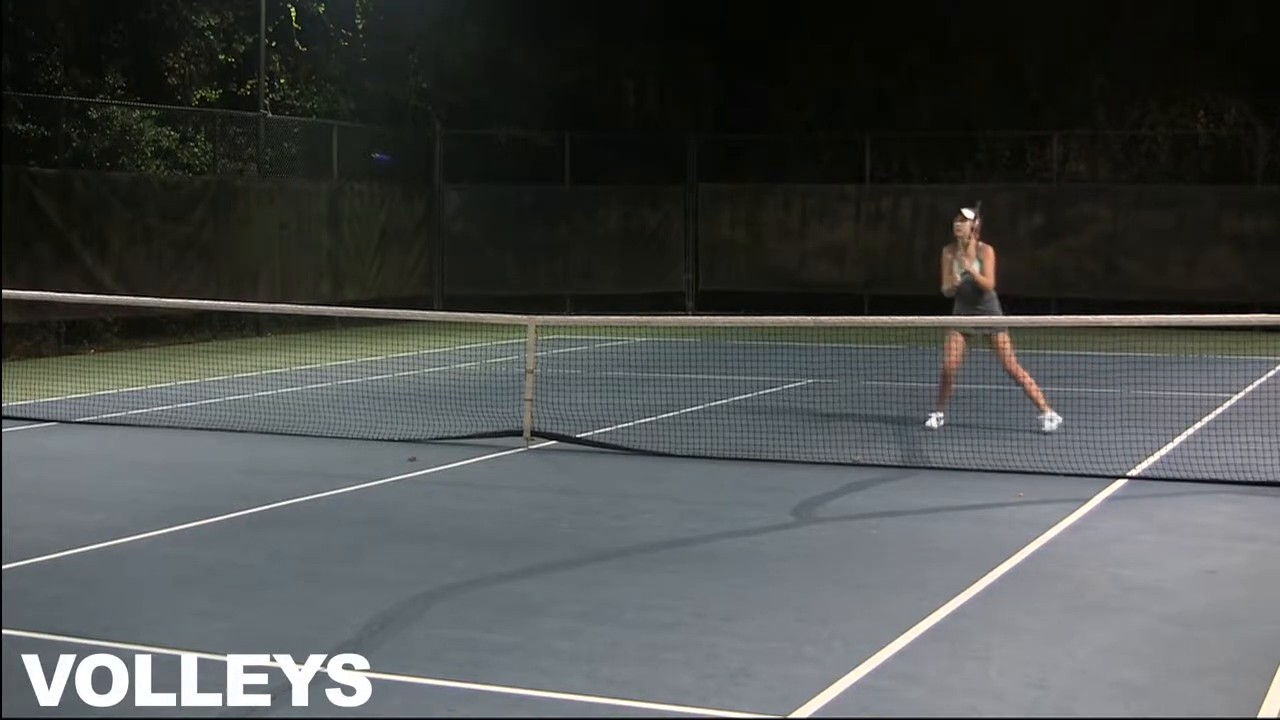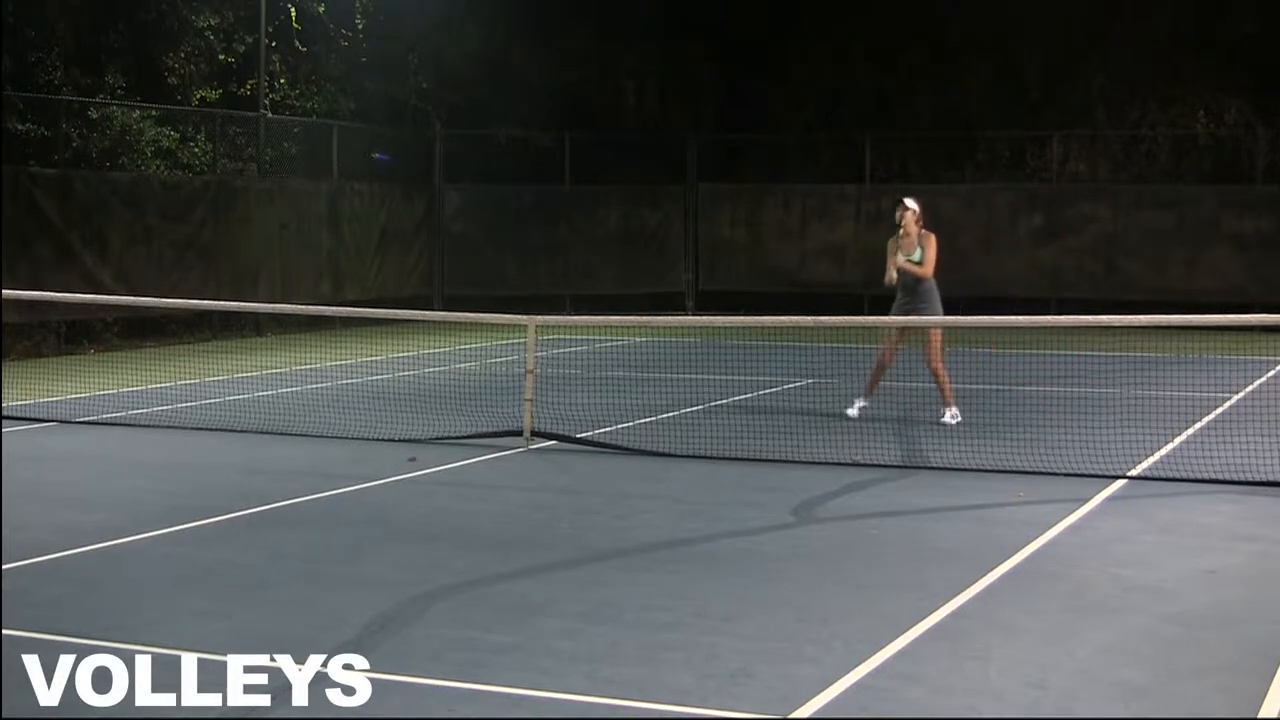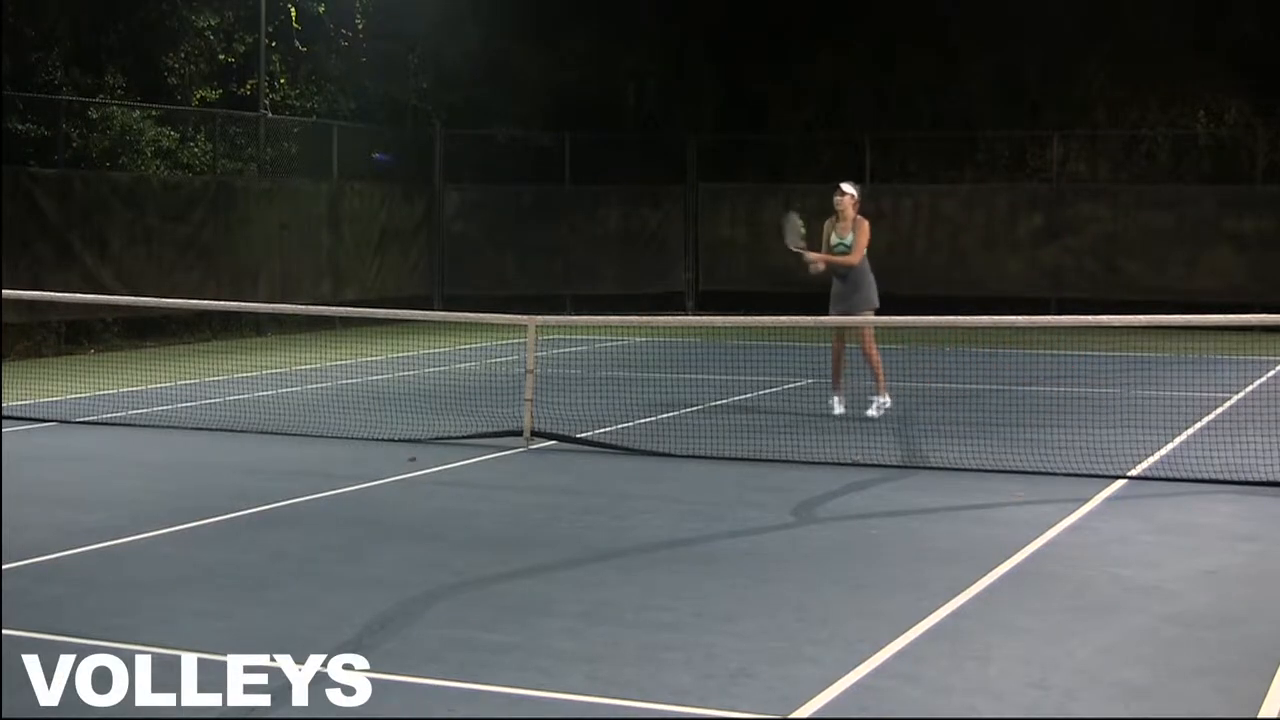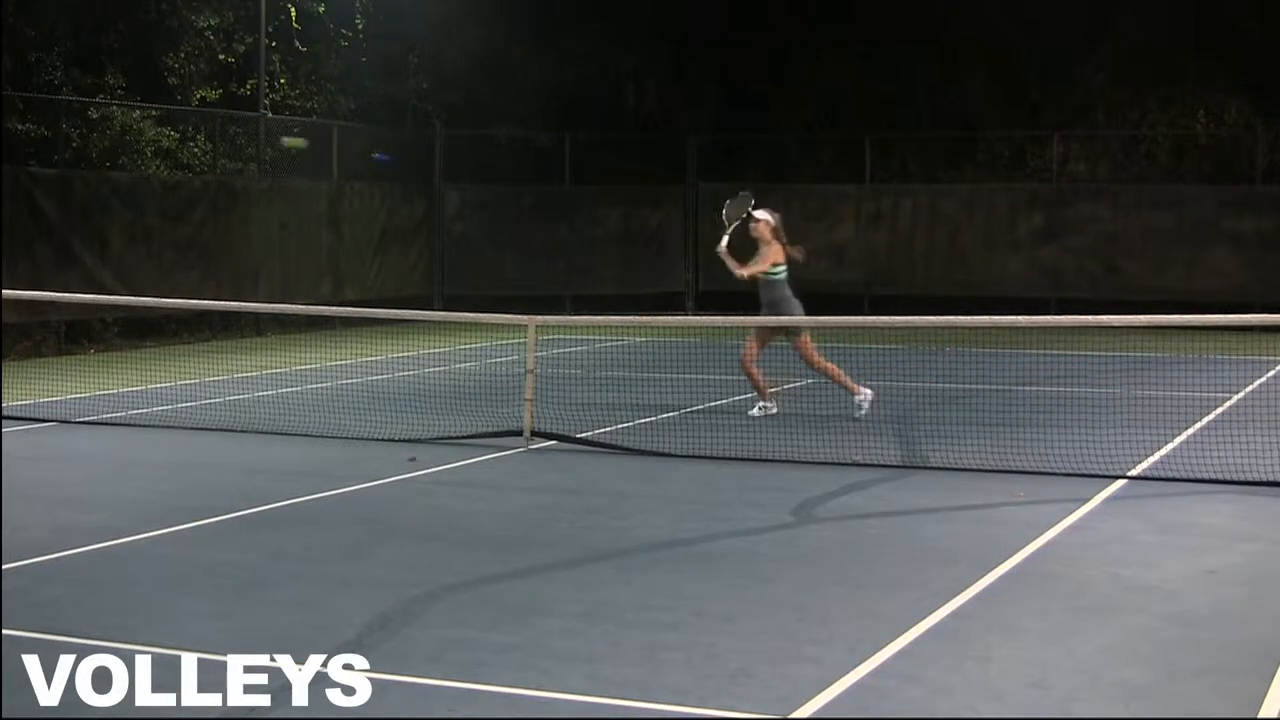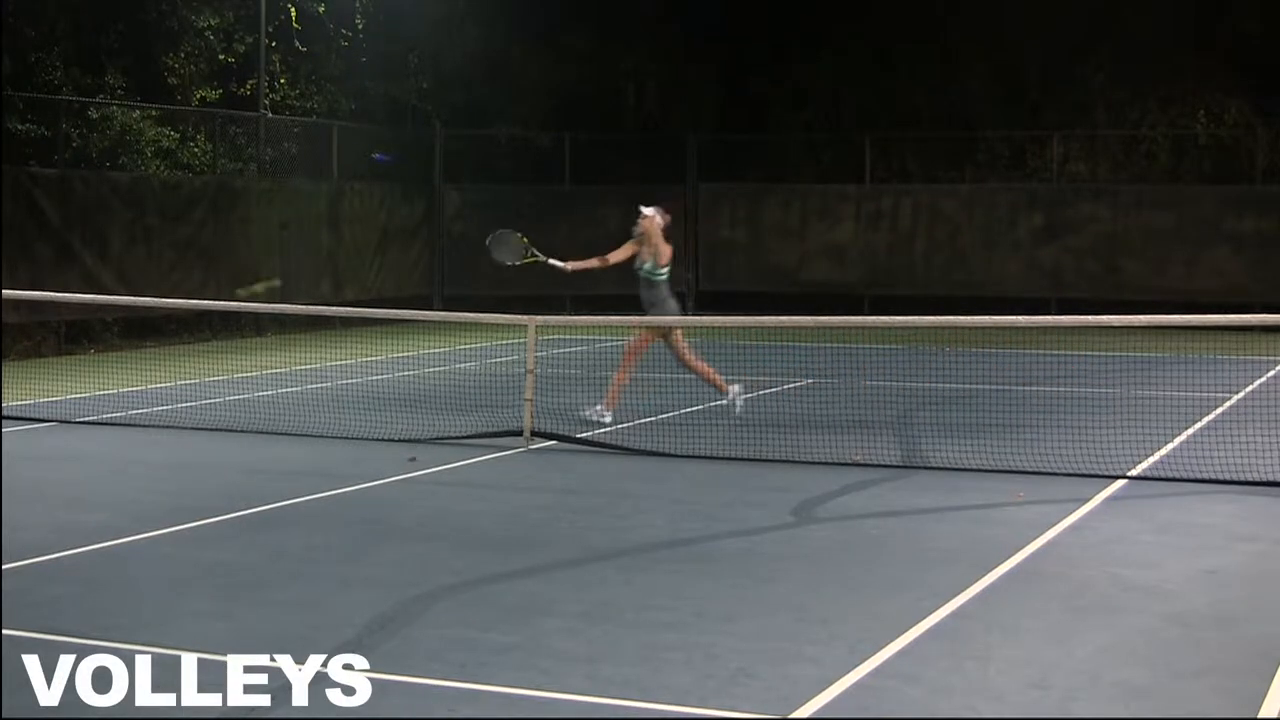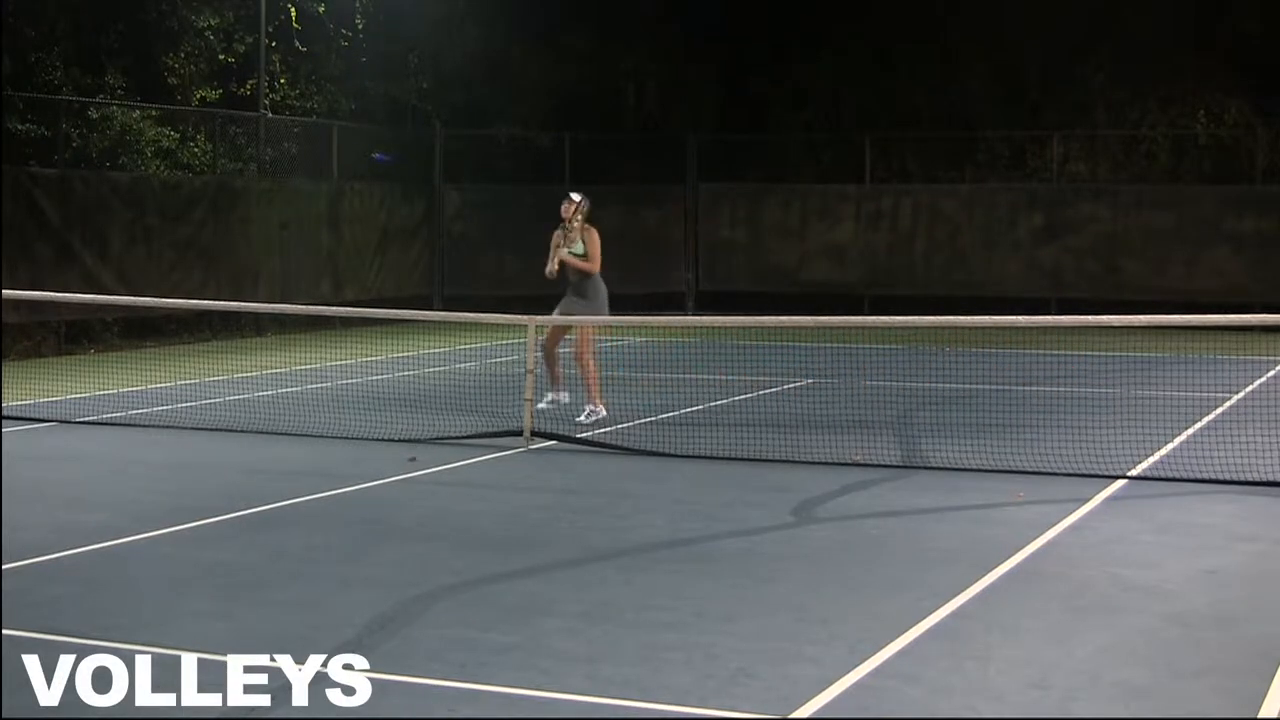
dt=0.4s
person 1, frame 1
left shoulder: (985, 250)
right shoulder: (948, 251)
left elbow: (989, 285)
right elbow: (946, 291)
left wrist: (971, 270)
right wrist: (953, 284)
left hip: (988, 313)
right hip: (963, 314)
left knee: (1012, 368)
right knee: (949, 366)
left ankle: (1048, 413)
right ankle: (939, 413)
person 1, frame 2
left shoulder: (928, 238)
right shoulder: (894, 242)
left elbow: (927, 272)
right elbow: (889, 280)
left wrist: (905, 265)
right wrist: (891, 277)
left hip: (927, 303)
right hip: (903, 302)
left knee: (934, 362)
right knee: (885, 358)
left ankle: (951, 408)
right ankle: (864, 400)
person 1, frame 3
left shoulder: (862, 224)
right shoulder: (830, 224)
left elbow: (854, 259)
right elbow: (827, 257)
left wrist: (820, 257)
right wrist: (818, 265)
left hip: (861, 287)
right hip: (840, 287)
left knee: (867, 345)
right knee: (838, 345)
left ankle: (881, 395)
right ankle: (837, 394)
person 1, frame 4
left shoulder: (772, 248)
right shoulder: (763, 250)
left elbow: (760, 267)
right elbow: (742, 271)
left wrist: (746, 272)
right wrist: (725, 255)
left hip: (786, 311)
right hip: (770, 312)
left knee: (814, 362)
right knee: (747, 358)
left ankle: (859, 392)
right ankle: (767, 402)
person 1, frame 5
left shoulder: (664, 247)
right shoulder: (637, 244)
left elbow: (662, 262)
right elbow: (608, 259)
left wrist: (655, 235)
right wrist: (574, 265)
left hip: (661, 311)
right hip: (658, 311)
left knee: (629, 354)
right knee: (688, 361)
left ankle: (607, 409)
right ankle: (729, 390)
person 1, frame 6
left shoulder: (590, 233)
right shoulder: (558, 235)
left elbow: (594, 268)
right elbow: (550, 272)
left wrist: (566, 257)
right wrist: (552, 268)
left hip: (592, 297)
right hip: (573, 295)
left knee: (583, 352)
right knee: (548, 345)
left ankle: (596, 406)
right ankle: (556, 393)
